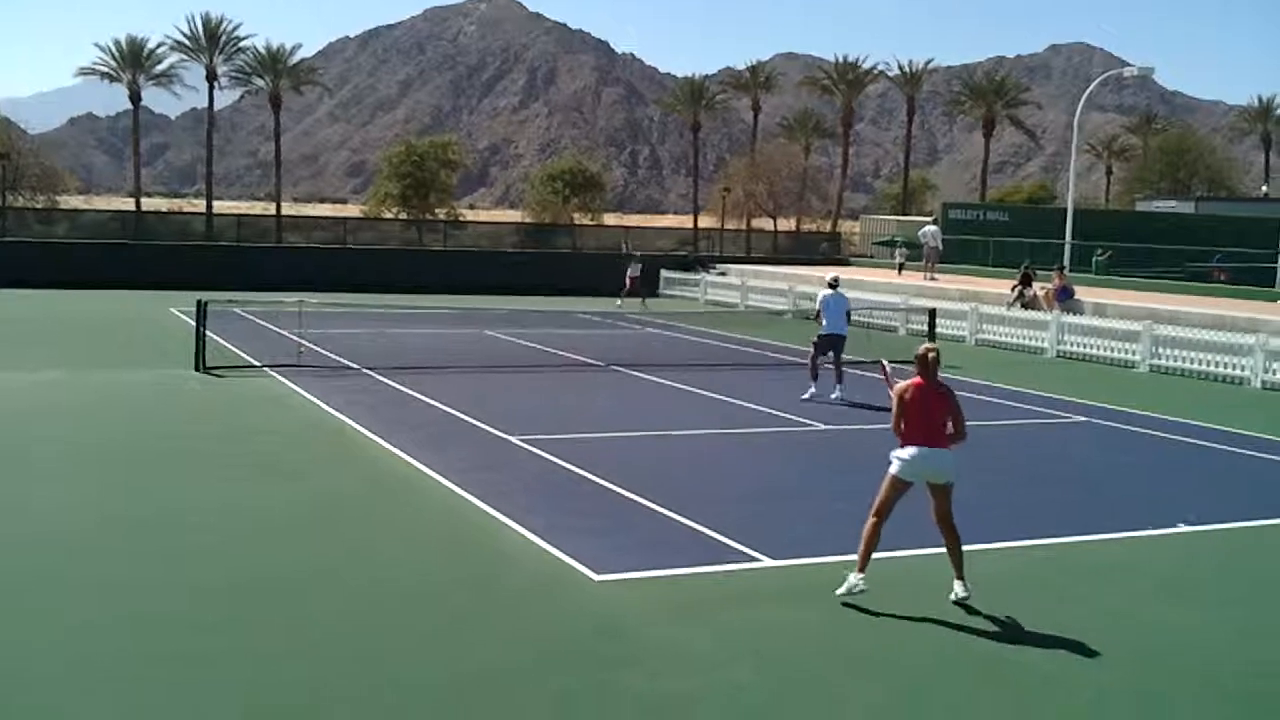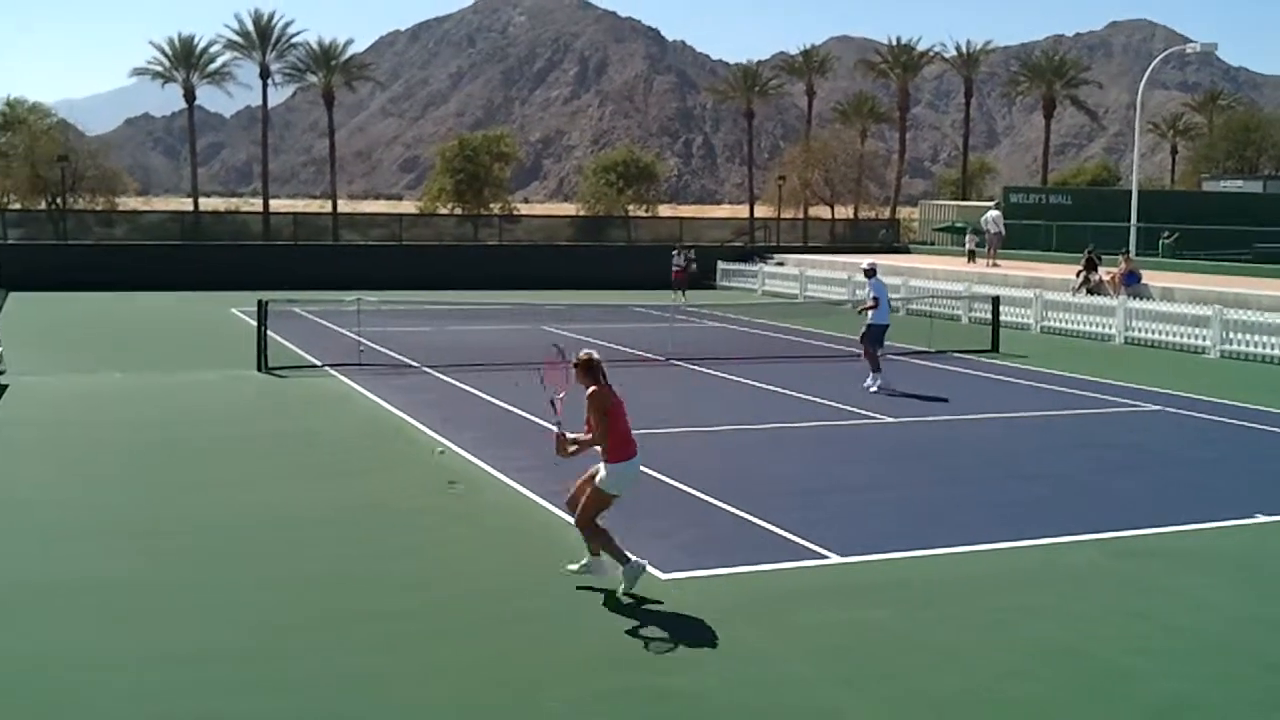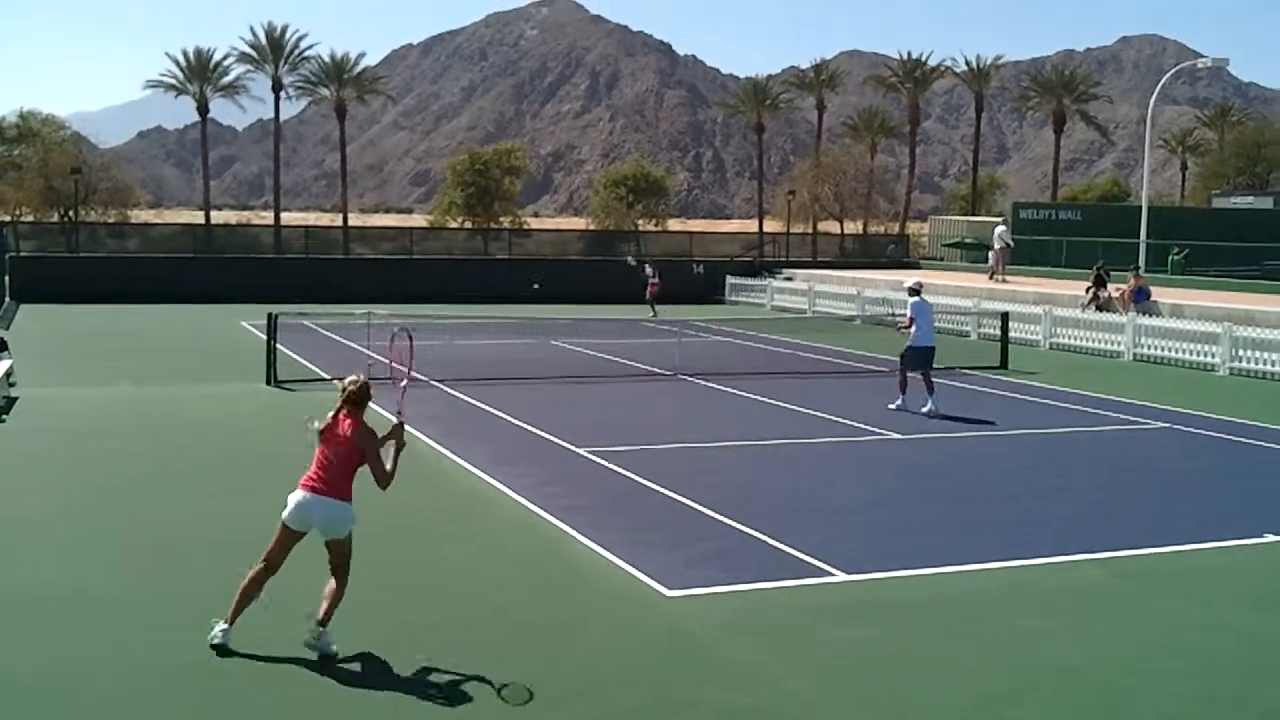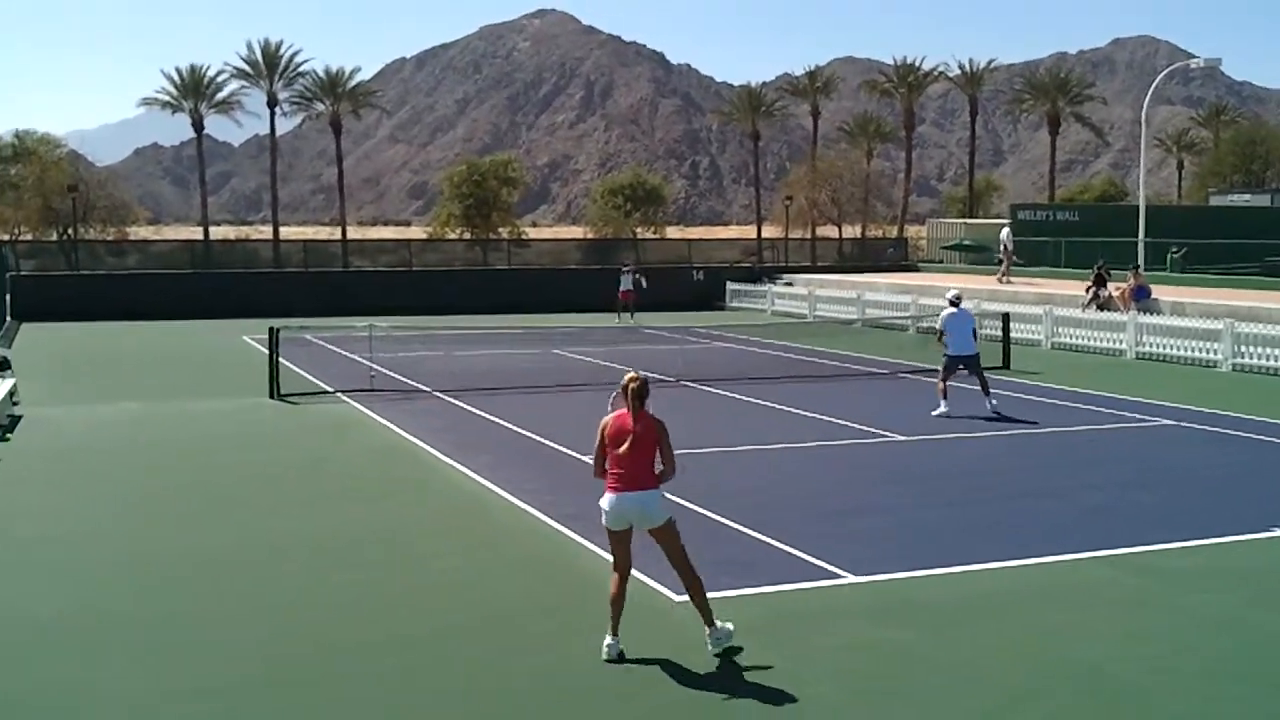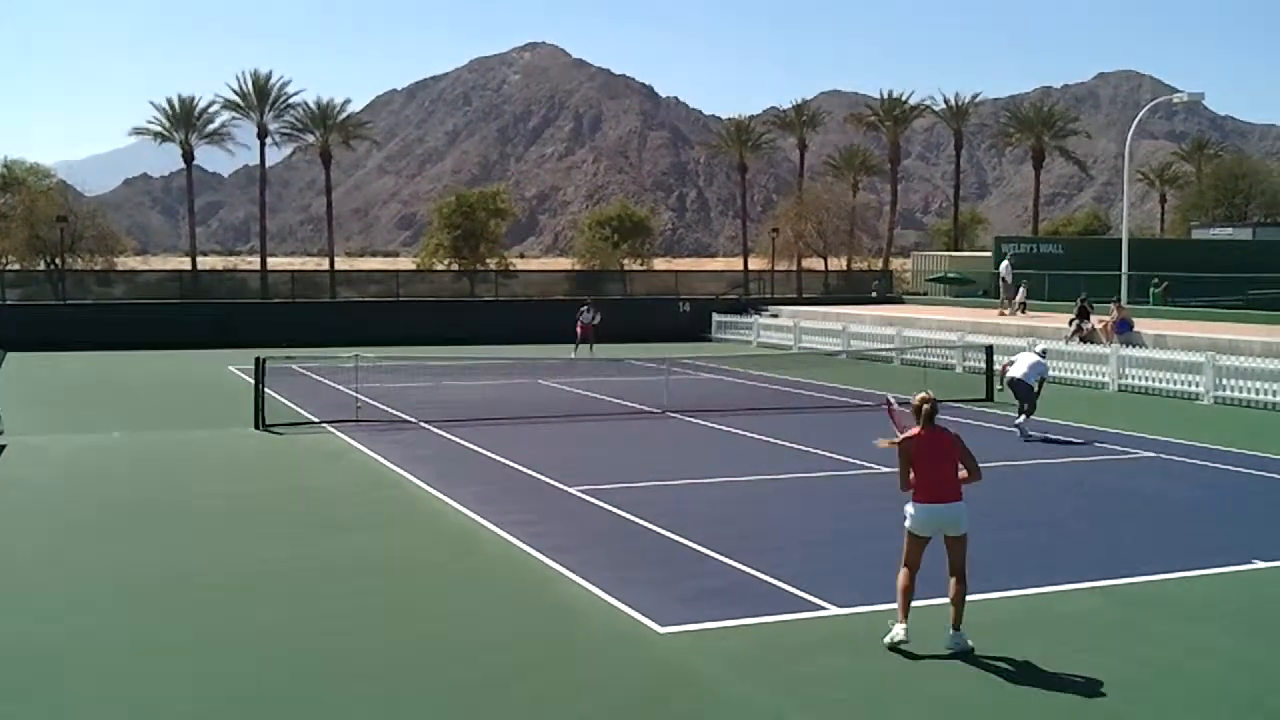
dt=1s
person 1, frame 1
left shoulder: (903, 389)
right shoulder: (947, 392)
left elbow: (896, 429)
right elbow: (960, 434)
left hip: (911, 456)
right hip: (941, 459)
left knee: (877, 516)
right knee: (946, 523)
left ankle: (858, 576)
right ankle: (960, 583)
person 1, frame 2
left shoulder: (595, 394)
right shoulder: (602, 392)
left elbow: (601, 438)
right elbow: (594, 434)
left wrist: (571, 441)
right wrist: (571, 444)
left hip: (618, 467)
right hip: (620, 462)
left knee: (584, 521)
right knee: (573, 503)
left ankle: (629, 564)
right ankle: (594, 559)
person 1, frame 3
left shoulder: (329, 420)
right shoulder: (365, 433)
right elbow: (383, 483)
left wrist: (388, 437)
right wrist: (397, 450)
left hip: (303, 500)
right hip: (336, 509)
left knee: (268, 565)
right knee: (340, 572)
left ankle: (225, 627)
right ankle: (320, 629)
person 1, frame 4
left shoulder: (607, 422)
right shoulder: (656, 424)
left elbow: (598, 471)
right elbow: (669, 469)
left hip: (614, 501)
right hip: (648, 499)
left knee: (620, 572)
right knee: (684, 568)
left ankle: (612, 640)
right ankle: (713, 630)
person 1, frame 5
left shoulder: (906, 440)
right shoulder: (952, 438)
left elbow: (904, 485)
right elbow: (976, 474)
left hip: (922, 510)
right hip: (953, 509)
left knee: (908, 569)
right knee: (957, 573)
left ankle: (901, 626)
right ankle: (956, 634)
